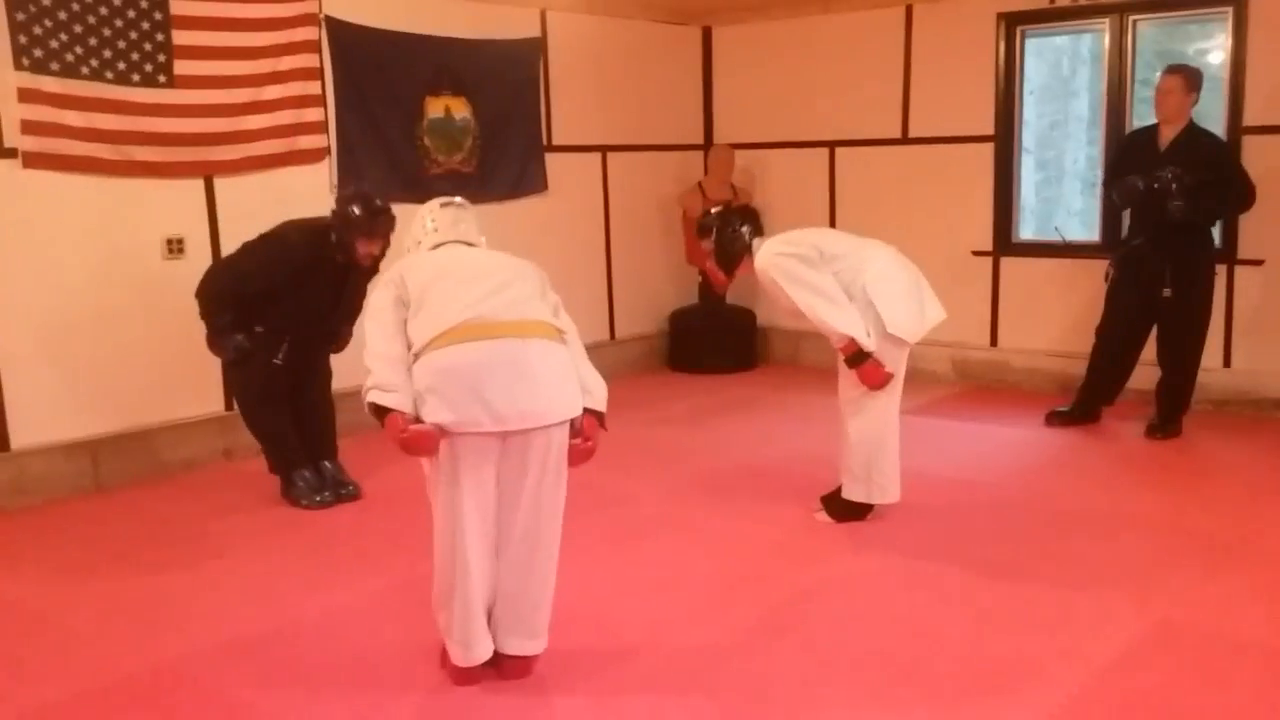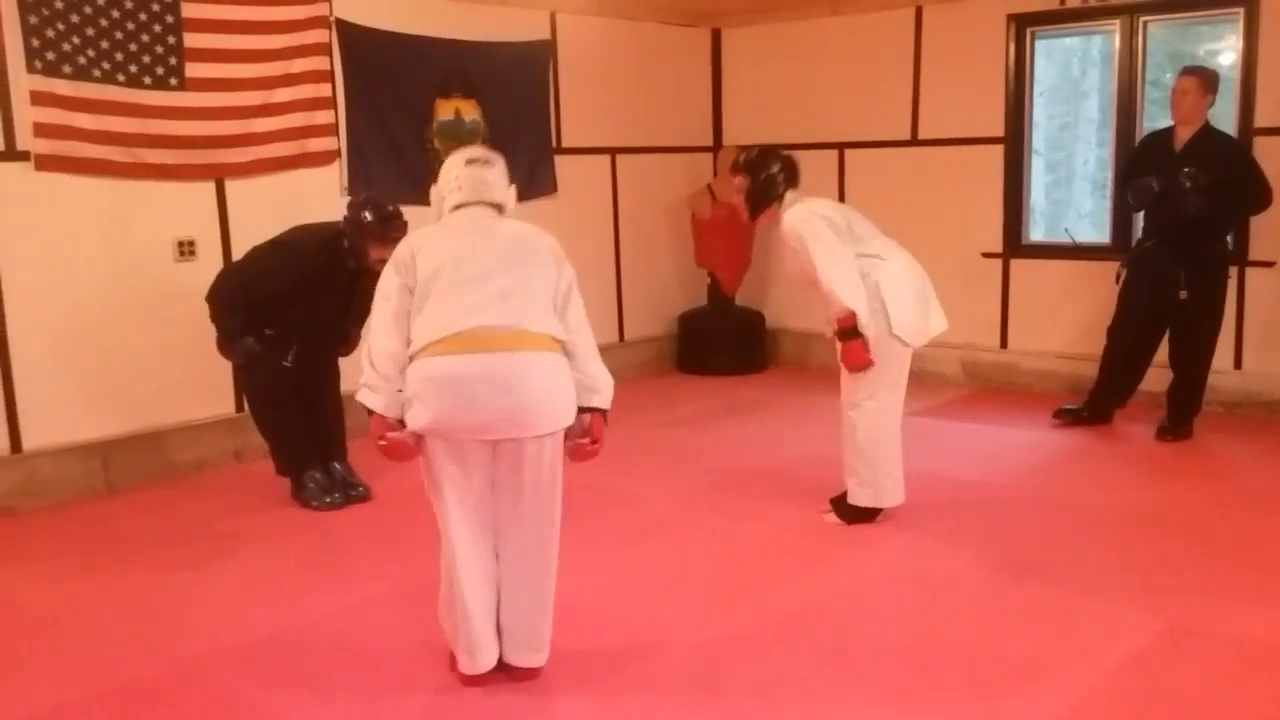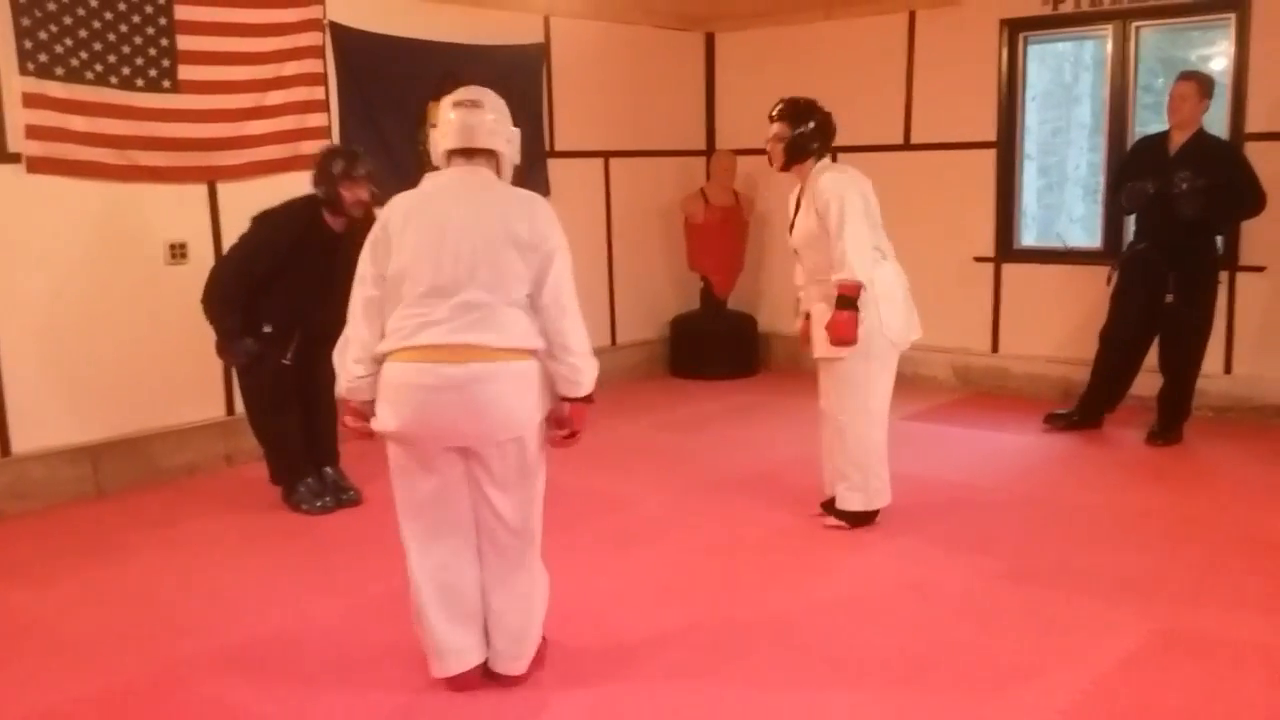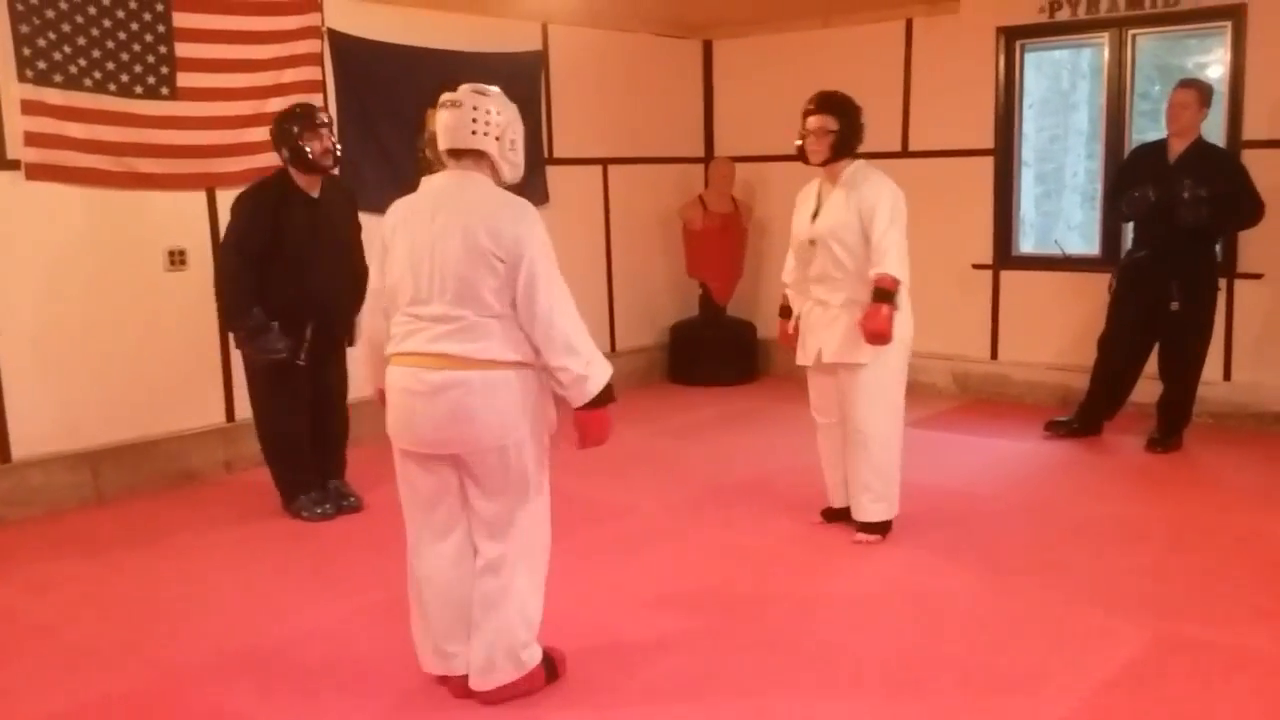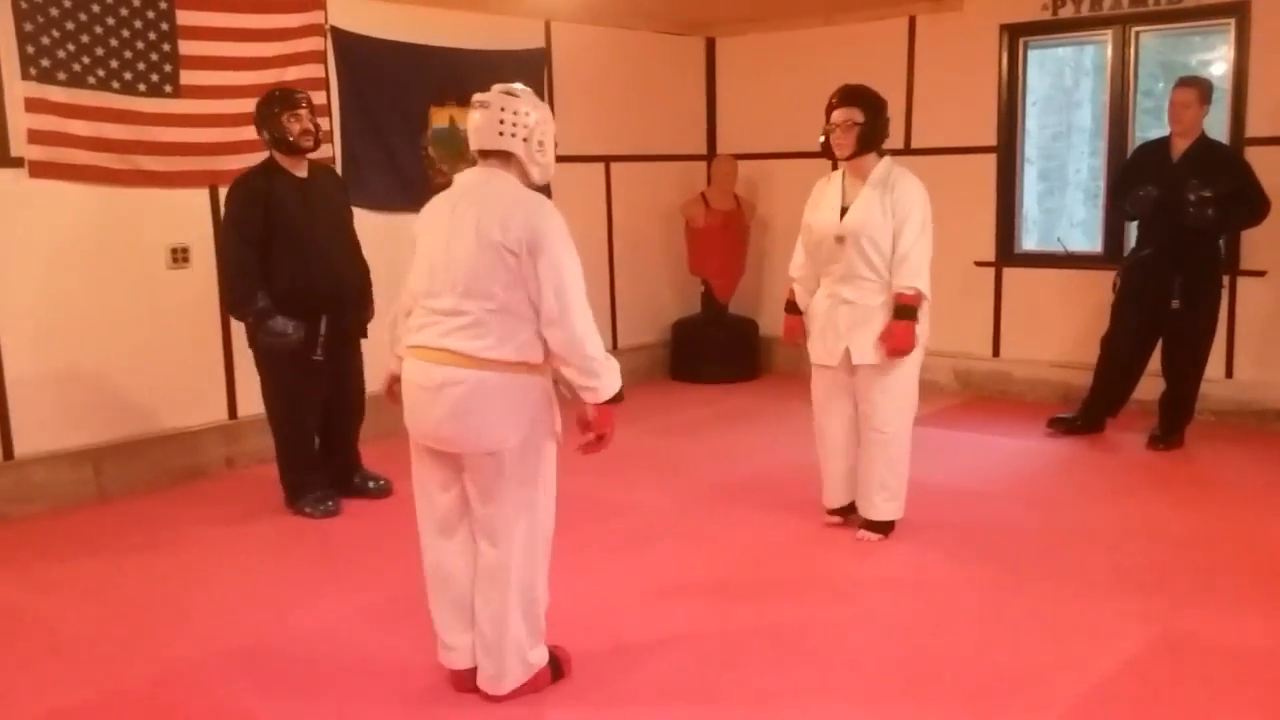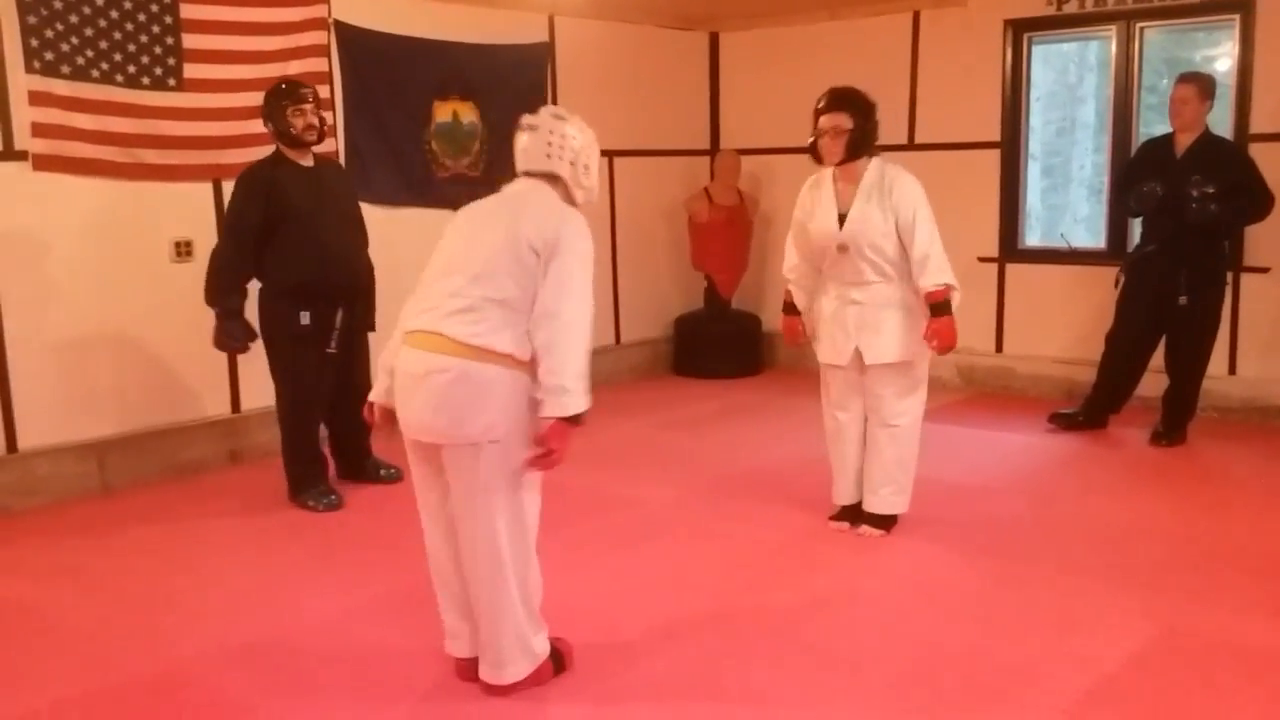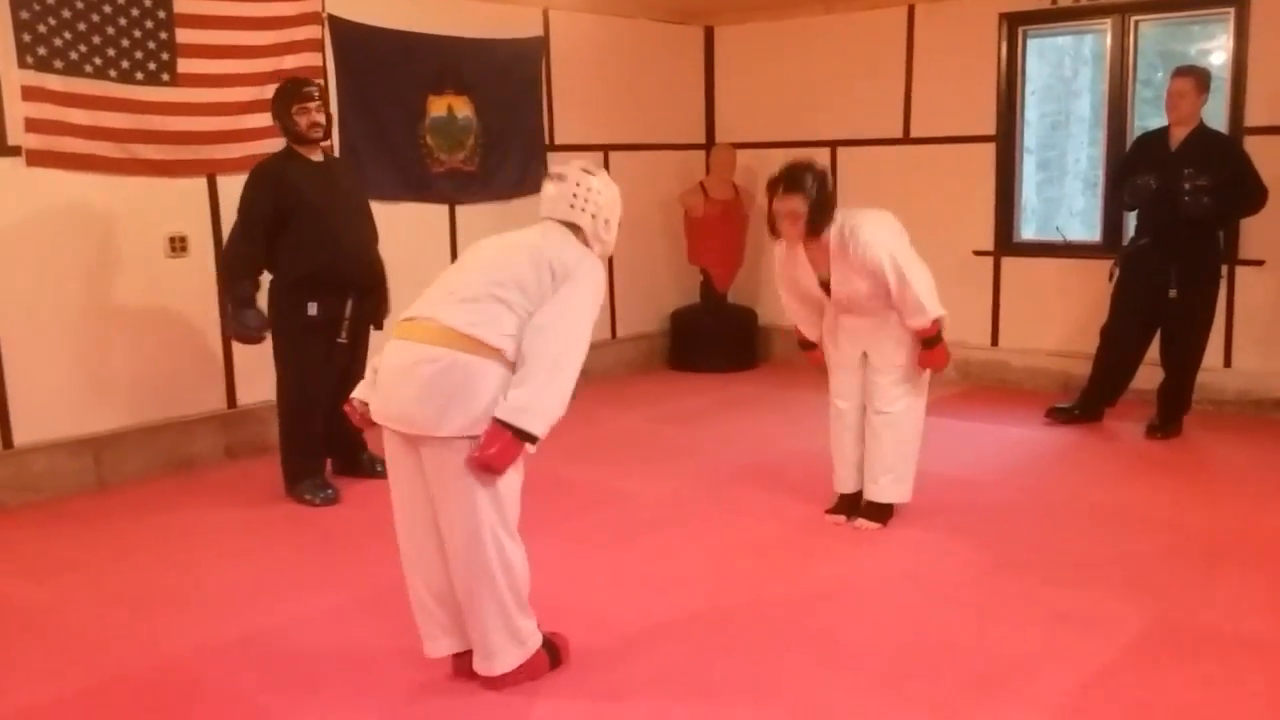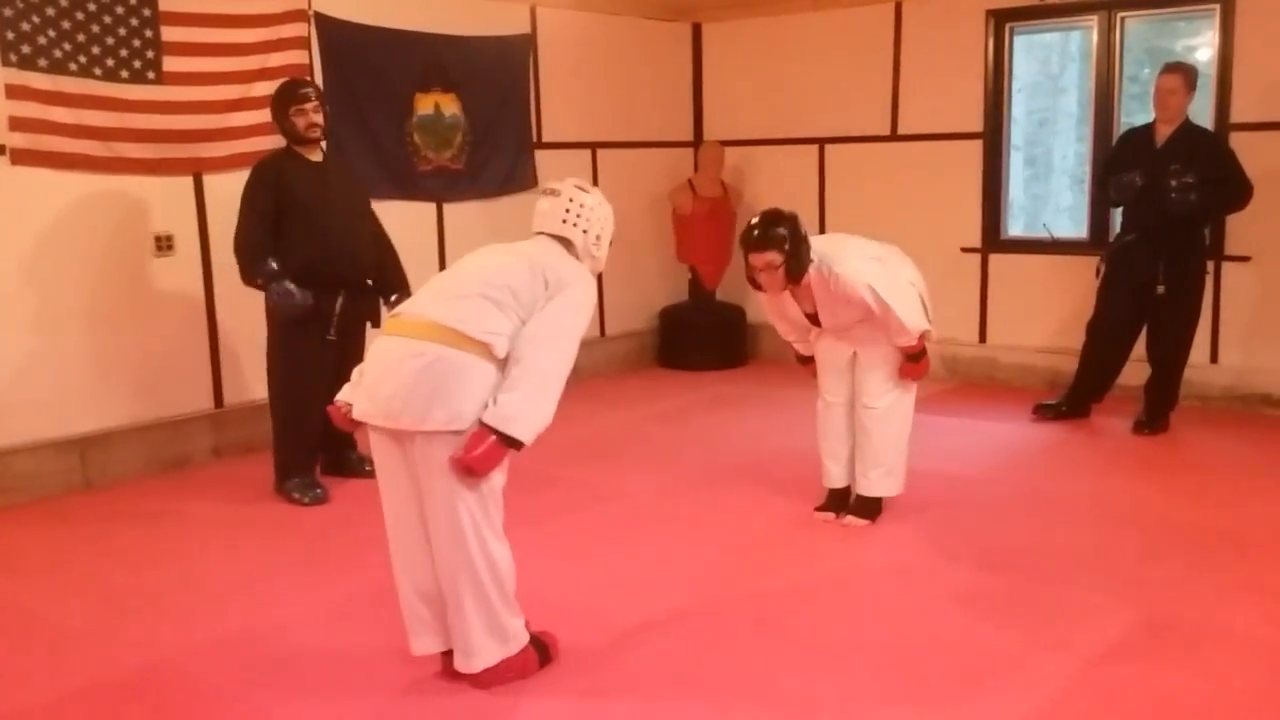
dt=0.3s
person 1, frame 1
left shoulder: (400, 275)
right shoulder: (520, 267)
left elbow: (385, 346)
right elbow: (567, 337)
left wrist: (396, 413)
right wrist: (588, 412)
left hip: (453, 376)
right hip: (537, 373)
left knee: (463, 519)
right knee: (529, 520)
left ankle: (466, 649)
right ankle: (518, 644)
person 1, frame 2
left shoulder: (415, 246)
right shoulder: (541, 243)
left elbow: (387, 334)
right elbow: (575, 329)
left wrist: (385, 413)
right wrist: (591, 409)
left hip: (446, 382)
right hip: (534, 381)
left knee: (463, 524)
right knee: (528, 524)
left ankle: (473, 653)
right ankle: (524, 650)
person 1, frame 3
left shoulder: (399, 212)
right shoulder: (529, 211)
left elbow: (366, 311)
right elbow: (558, 312)
left wrist: (357, 390)
right wrist: (575, 390)
left hip: (416, 386)
right hip: (503, 384)
left knee: (437, 530)
right knee: (509, 526)
left ankle: (456, 655)
right ankle: (514, 651)
person 1, frame 4
left shoulder: (401, 215)
right shoulder: (512, 216)
left elbow: (379, 314)
right elbow: (549, 317)
left wrist: (387, 374)
right wrist: (589, 394)
left hip: (414, 392)
right hip: (495, 394)
left knee: (438, 535)
right knee: (507, 534)
left ankle: (451, 661)
right ankle: (504, 664)
person 1, frame 5
left shoulder: (438, 209)
right shoulder: (533, 213)
left elbow: (414, 302)
right elbow: (566, 315)
left wrist: (402, 365)
right wrist: (600, 394)
left hip: (429, 385)
right hip: (500, 393)
left knee: (450, 530)
right knee: (512, 533)
left ankle: (462, 656)
right ankle: (512, 666)
person 1, frame 6
left shoulder: (474, 214)
right shoulder: (565, 224)
left elbow: (423, 302)
right elbow: (560, 323)
left wrist: (386, 386)
right wrist: (560, 413)
left hip: (419, 373)
right hip: (483, 385)
left knee: (448, 525)
right knee: (500, 527)
left ankle: (469, 646)
right ankle: (514, 658)
person 1, frame 7
left shoulder: (504, 245)
right shoulder: (584, 267)
right elbow: (550, 350)
left wrist: (370, 388)
right wrist: (517, 427)
left hip: (402, 368)
right hip: (462, 379)
left knee: (427, 523)
right knee: (482, 522)
left ankle: (461, 643)
right ankle: (508, 653)
person 1, frame 8
left shoulder: (497, 257)
right shoulder: (576, 280)
right elbow: (539, 358)
left wrist: (355, 391)
right wrist: (503, 432)
left hip: (389, 366)
right hip: (449, 377)
left knee: (415, 520)
right knee: (467, 519)
left ankle: (449, 642)
right ankle: (494, 651)
person 2, frame 1
left shoulder: (770, 263)
right shoulder: (777, 251)
left elbow: (828, 309)
left wrist: (859, 360)
right wrist: (857, 356)
left hip: (883, 299)
right hip: (884, 291)
left knee: (865, 403)
right knee: (862, 402)
left ankle: (859, 497)
right ankle: (858, 488)
person 2, frame 2
left shoulder: (799, 221)
right shoulder: (799, 215)
left elbow: (840, 281)
left wrist: (850, 337)
right wrist: (849, 334)
left hip: (889, 303)
right hip: (884, 299)
left knee: (867, 403)
right knee: (866, 401)
left ankle: (866, 499)
right ankle: (865, 490)
person 2, frame 3
left shoulder: (837, 184)
right shoulder: (802, 192)
left elbow: (852, 253)
left wrist: (844, 308)
right wrist: (808, 311)
left hip: (866, 308)
right hip: (836, 308)
left knee: (855, 408)
right knee: (836, 407)
left ankle: (861, 502)
right ankle: (845, 493)
person 2, frame 4
left shoulder: (874, 187)
right shoulder: (809, 193)
left elbow: (889, 252)
right elbow: (799, 261)
left wrist: (883, 305)
right wrist: (790, 312)
left hip: (869, 316)
right hip: (824, 319)
left knee: (870, 418)
right knee: (828, 416)
left ankle: (876, 512)
right ankle: (844, 500)
person 2, frame 5
left shoulder: (902, 187)
right shoulder: (823, 189)
left elbow: (912, 260)
right elbow: (806, 256)
left wrist: (906, 317)
right wrist: (794, 307)
left hip: (883, 317)
right hip: (831, 316)
left knee: (884, 418)
right knee: (831, 414)
left ankle: (879, 512)
right ankle: (841, 500)
person 2, frame 6
left shoulder: (898, 186)
right shoulder: (813, 190)
left elbow: (926, 253)
right elbow: (800, 259)
left wrist: (941, 312)
right wrist: (793, 308)
left hip: (891, 316)
right hip: (837, 315)
left knee: (891, 413)
right knee: (841, 411)
left ankle: (883, 506)
right ankle: (849, 500)
person 2, frame 7
left shoulder: (868, 237)
right shoulder: (787, 251)
left elbow: (915, 290)
right elbow: (802, 305)
left wrist: (932, 342)
right wrist: (811, 343)
left hip: (897, 318)
right hip: (845, 322)
left knee: (890, 404)
right knee: (844, 401)
left ankle: (882, 496)
right ankle: (849, 490)
person 2, frame 8
left shoulder: (847, 272)
right shoulder: (772, 287)
left elbow: (900, 311)
right elbow: (793, 326)
left wrist: (916, 355)
right wrist: (808, 356)
left hip: (889, 305)
right hip: (837, 322)
left knee: (878, 399)
right knee: (833, 397)
left ankle: (871, 494)
right ankle: (838, 488)
person 3, frame 1
left shoulder: (366, 257)
right shoulder: (291, 249)
right elbow: (216, 284)
left wrist: (341, 326)
right wrist: (224, 333)
right hip: (255, 331)
left knee: (314, 390)
right knee: (264, 395)
left ankle: (325, 465)
right ankle: (297, 473)
person 3, frame 2
left shoulder: (374, 264)
right shoulder: (302, 253)
right elbow: (228, 288)
left wrist: (348, 331)
right wrist: (235, 337)
right hip: (264, 335)
left knee: (323, 392)
right knee: (274, 397)
left ankle: (336, 467)
right ankle: (307, 476)
person 3, frame 3
left shoulder: (360, 228)
right shoulder: (282, 226)
left elbow: (349, 282)
right elbow: (227, 278)
left wrist: (333, 325)
right wrist: (232, 333)
left hip: (313, 330)
right hip: (264, 333)
left knee: (319, 397)
right knee: (274, 404)
left ankle: (327, 471)
right ankle: (298, 481)
person 3, frame 4
left shoulder: (340, 198)
right shoulder: (260, 201)
left elbow: (354, 261)
right elbow: (232, 269)
left wrist: (351, 313)
right wrist: (253, 329)
left hip: (327, 328)
right hip: (276, 330)
left knee: (331, 407)
right knee: (283, 414)
left ankle: (331, 481)
right ankle: (300, 490)
person 3, frame 5
left shoulder: (329, 180)
right shoulder: (252, 188)
left elbow: (349, 245)
right elbow: (236, 261)
left wrist: (364, 297)
right wrist: (262, 316)
left hip: (340, 317)
right hip: (288, 322)
left knee: (347, 401)
right knee: (295, 409)
left ankle: (344, 473)
right ankle: (304, 487)
person 3, frame 6
left shoulder: (335, 174)
right shoulder: (260, 180)
left elbow: (356, 241)
right elbow: (234, 250)
left wrist: (366, 296)
right wrist: (229, 312)
left hip: (349, 309)
right hip: (296, 314)
left knee: (354, 392)
right knee: (302, 400)
left ankle: (355, 461)
right ankle: (307, 480)
person 3, frame 7
left shoulder: (343, 173)
right shoulder: (272, 174)
left elbow: (366, 236)
right elbow: (247, 242)
left wrist: (376, 291)
right wrist: (241, 301)
left hip: (353, 301)
right hip: (303, 304)
left knee: (348, 385)
right knee: (305, 391)
left ankle: (349, 455)
right ankle: (304, 474)
person 3, frame 8
left shoulder: (342, 172)
right shoulder: (271, 172)
left elbow: (372, 233)
right elbow: (251, 237)
left wrist: (394, 286)
right wrist: (272, 280)
left hip: (350, 299)
right hip: (302, 301)
left knee: (343, 384)
right knee: (299, 388)
left ankle: (339, 454)
right ankle: (295, 472)
person 4, frame 1
left shoulder: (1209, 147)
right shoulder: (1135, 142)
left elbow: (1242, 195)
right elbow: (1112, 184)
left wrist: (1195, 207)
right wrist: (1124, 191)
left hip: (1186, 259)
right hip: (1138, 253)
left knee: (1179, 342)
right knee: (1114, 332)
left ankle: (1169, 416)
right ankle: (1087, 405)
person 4, frame 2
left shoulder: (1226, 149)
right shoulder: (1152, 145)
left elbow: (1259, 196)
right elbow: (1127, 186)
left wrist: (1210, 204)
right wrist: (1139, 193)
left hip: (1200, 261)
right hip: (1152, 254)
left knee: (1191, 344)
right knee: (1126, 333)
left ankle: (1180, 418)
right ankle: (1099, 406)
person 4, frame 3
left shoulder: (1221, 154)
right shoulder: (1145, 148)
left elbow: (1253, 200)
right elbow: (1116, 193)
left wrist: (1206, 207)
right wrist: (1130, 196)
left hip: (1192, 265)
right hip: (1143, 259)
left knee: (1181, 348)
right knee: (1118, 338)
left ankle: (1170, 422)
right ankle: (1090, 410)
person 4, frame 4
left shoulder: (1220, 162)
right shoulder: (1142, 156)
left elbow: (1251, 210)
right elbow: (1113, 201)
left wrist: (1209, 215)
right wrist: (1131, 204)
left hip: (1191, 272)
right hip: (1142, 266)
left knee: (1181, 356)
right knee: (1116, 345)
left ankle: (1170, 429)
right ankle: (1089, 417)
person 4, frame 5
left shoulder: (1224, 159)
right shoulder: (1145, 154)
left elbow: (1257, 206)
right elbow: (1115, 199)
left wrist: (1214, 216)
right wrist: (1133, 203)
left hip: (1195, 271)
right hip: (1146, 265)
left knee: (1184, 354)
right knee: (1120, 343)
left ankle: (1171, 427)
right ankle: (1092, 414)
person 4, frame 6
left shoulder: (1228, 156)
right shoulder: (1150, 151)
left elbow: (1261, 202)
right elbow: (1120, 195)
left wrist: (1218, 212)
right wrist: (1137, 200)
left hip: (1200, 267)
right hip: (1150, 261)
left knee: (1188, 350)
right knee: (1124, 339)
left ankle: (1174, 423)
right ankle: (1095, 410)
person 4, frame 7
left shoulder: (1222, 148)
right shoulder: (1146, 144)
left elbow: (1254, 195)
right elbow: (1116, 187)
left wrist: (1210, 204)
right wrist: (1131, 193)
left hip: (1194, 260)
right hip: (1145, 254)
left knee: (1182, 343)
right knee: (1120, 332)
left ankle: (1170, 415)
right ankle: (1091, 404)
person 4, frame 8
left shoulder: (1207, 145)
right shoulder: (1131, 141)
left elbow: (1239, 191)
right elbow: (1103, 184)
left wrist: (1197, 201)
right wrist: (1116, 190)
left hip: (1179, 256)
right hip: (1130, 249)
left knee: (1169, 339)
right knee: (1105, 328)
left ankle: (1157, 411)
right ankle: (1077, 400)
